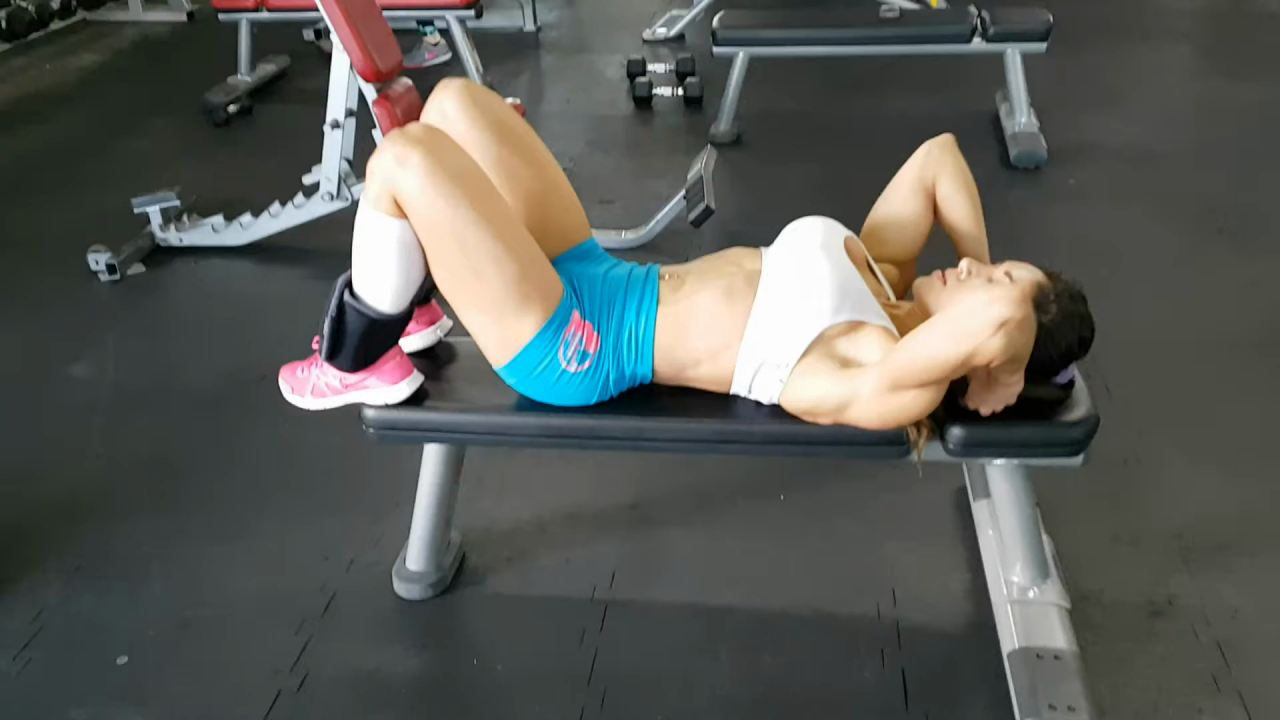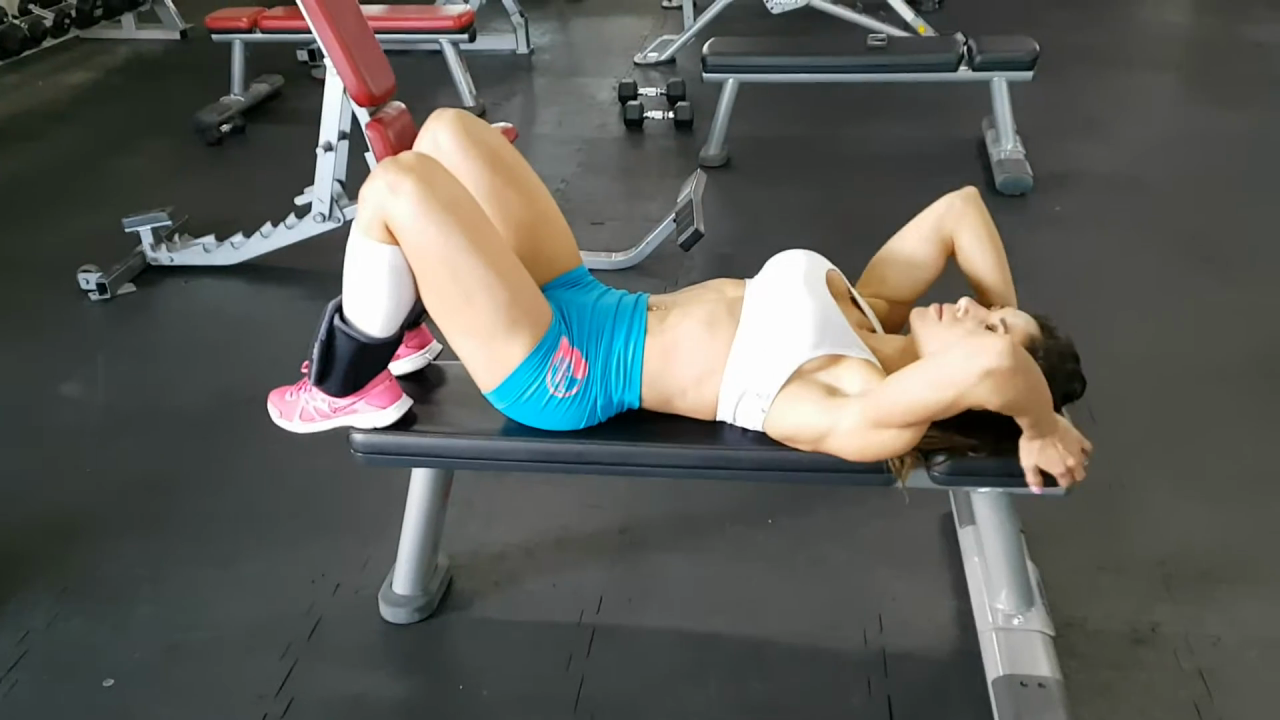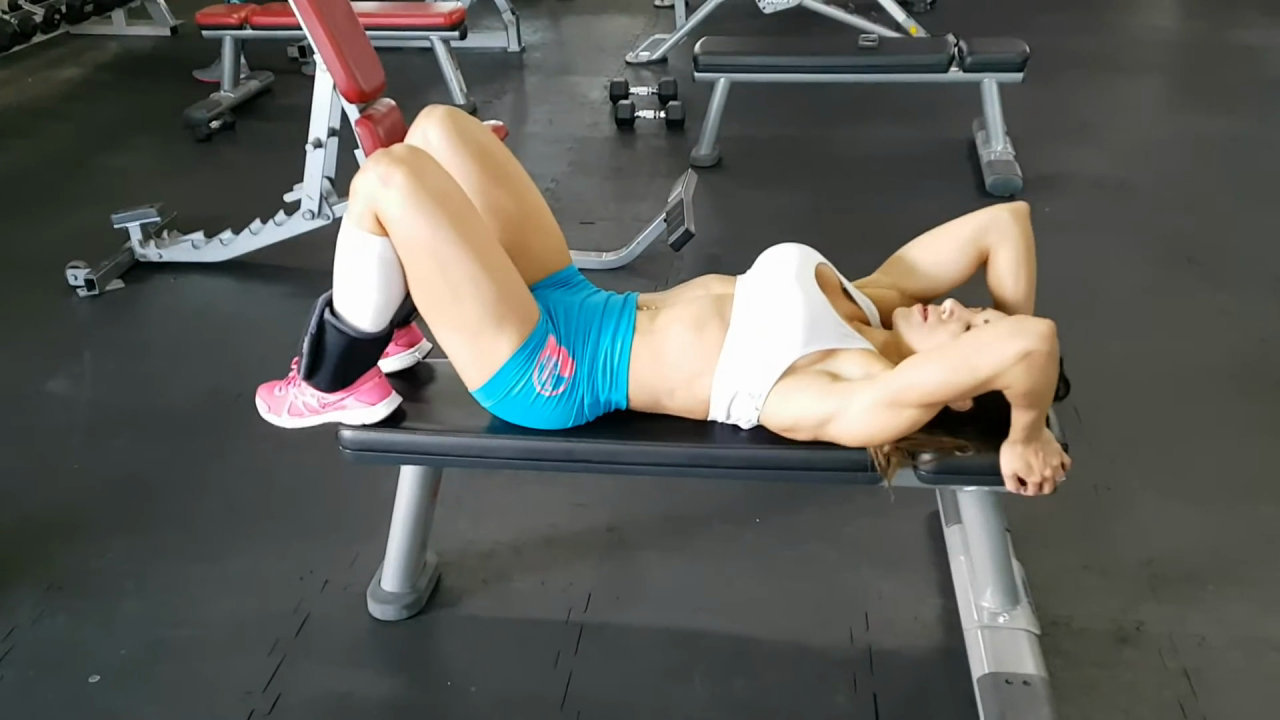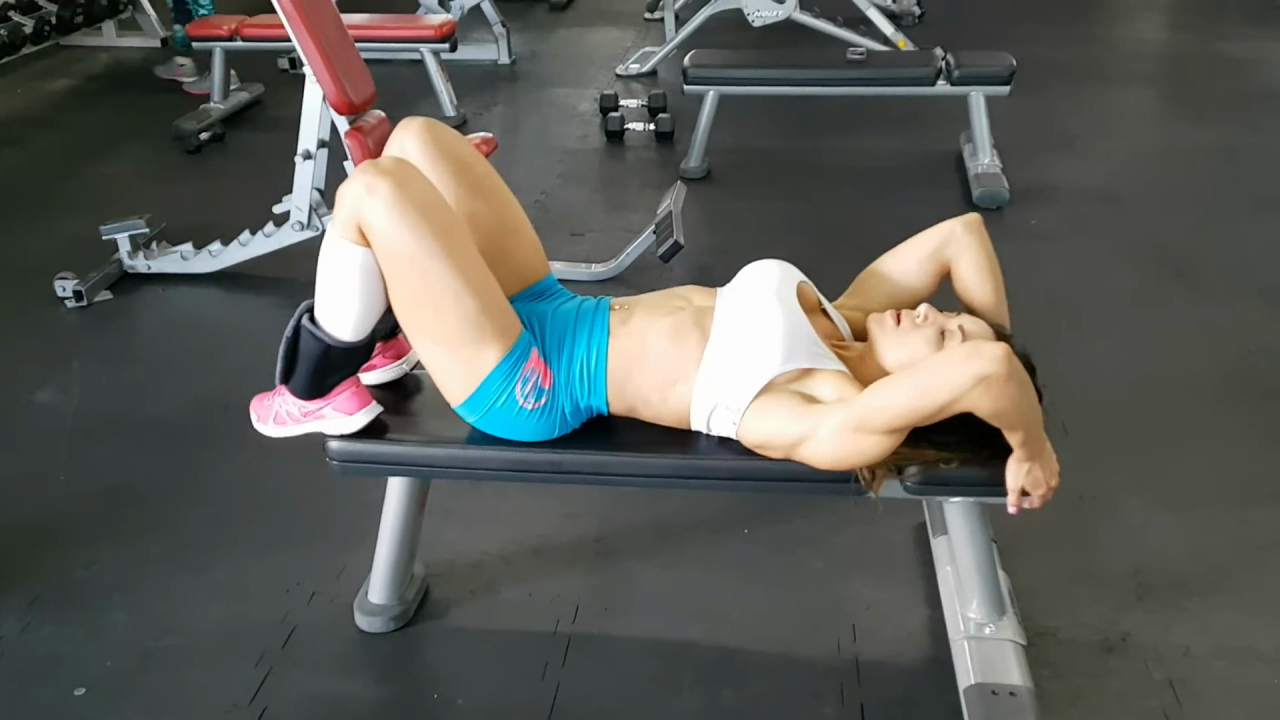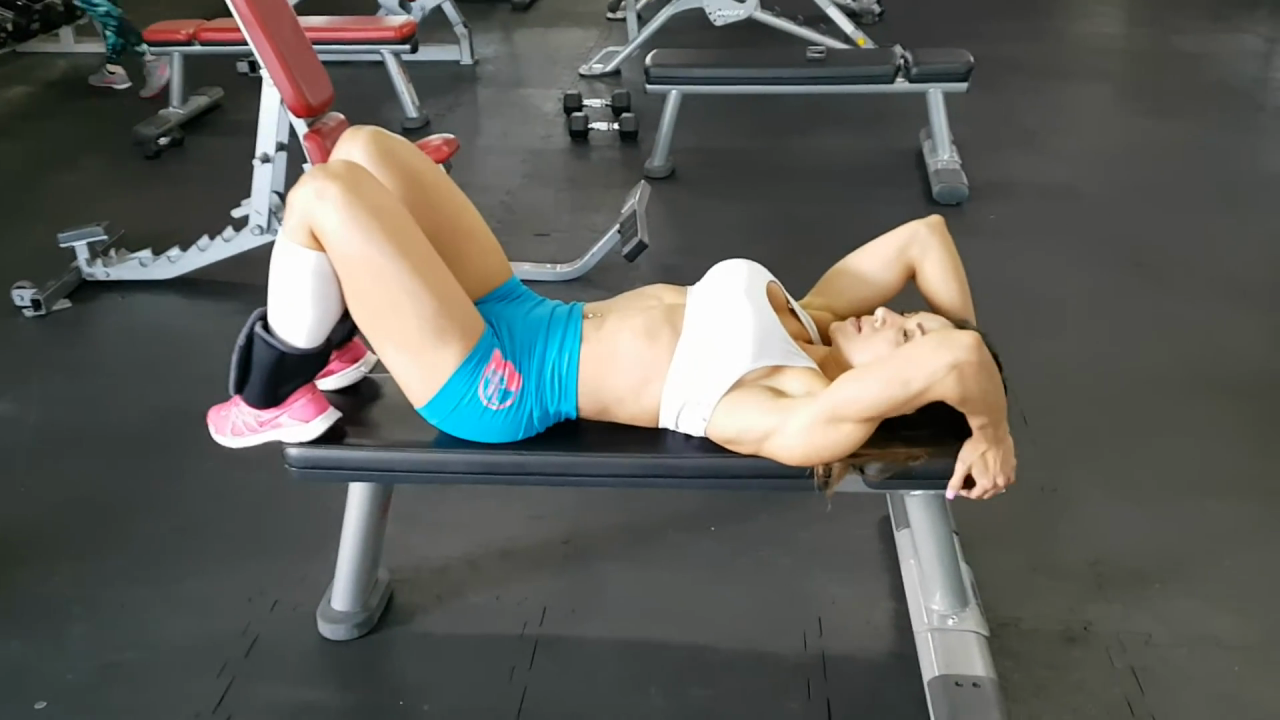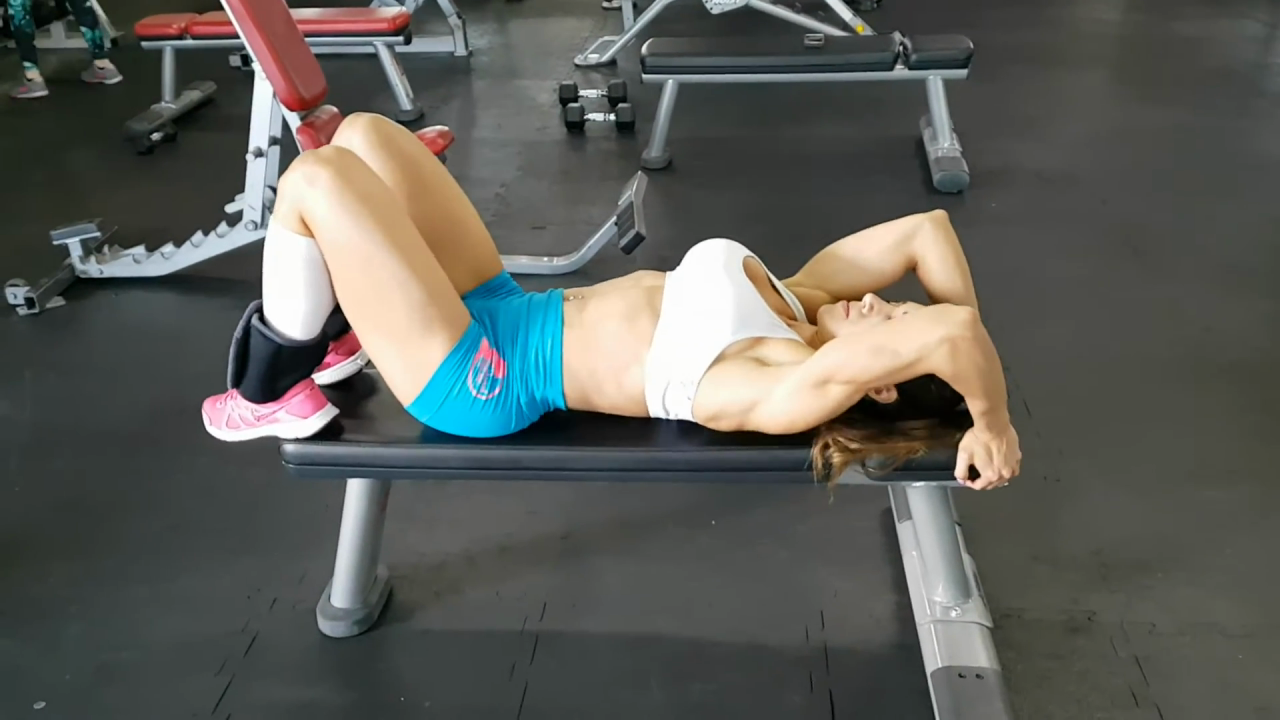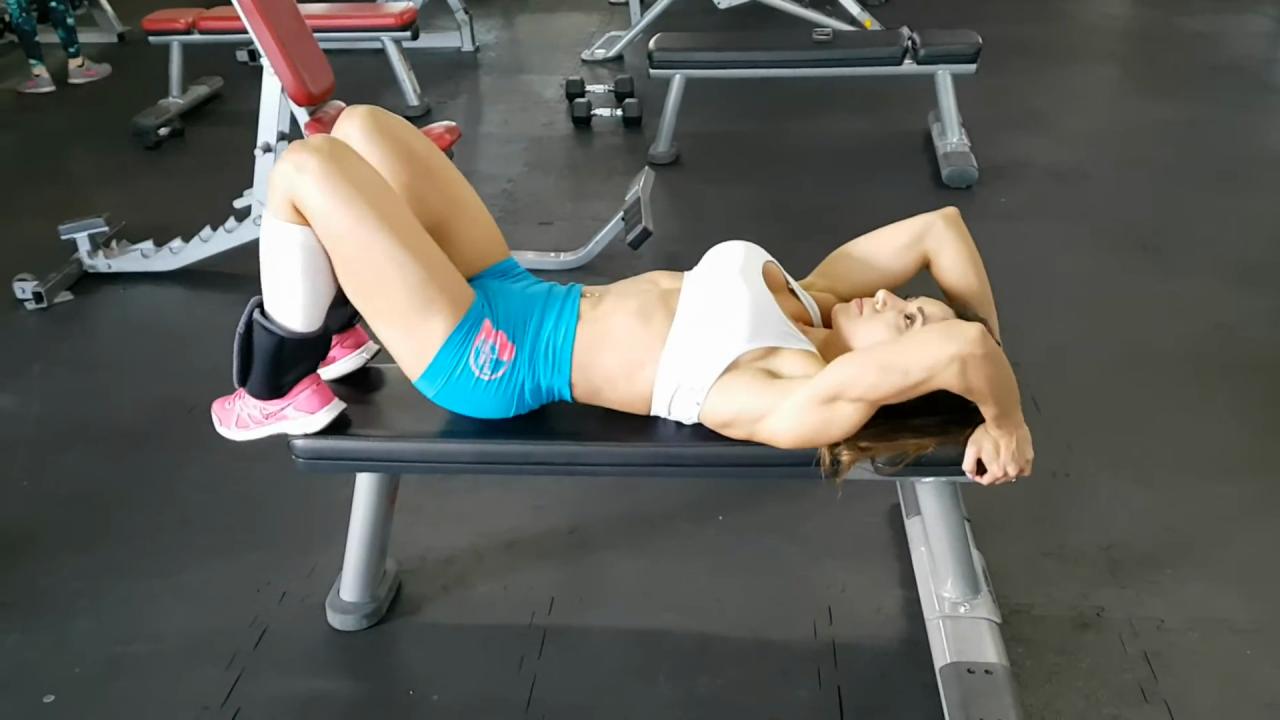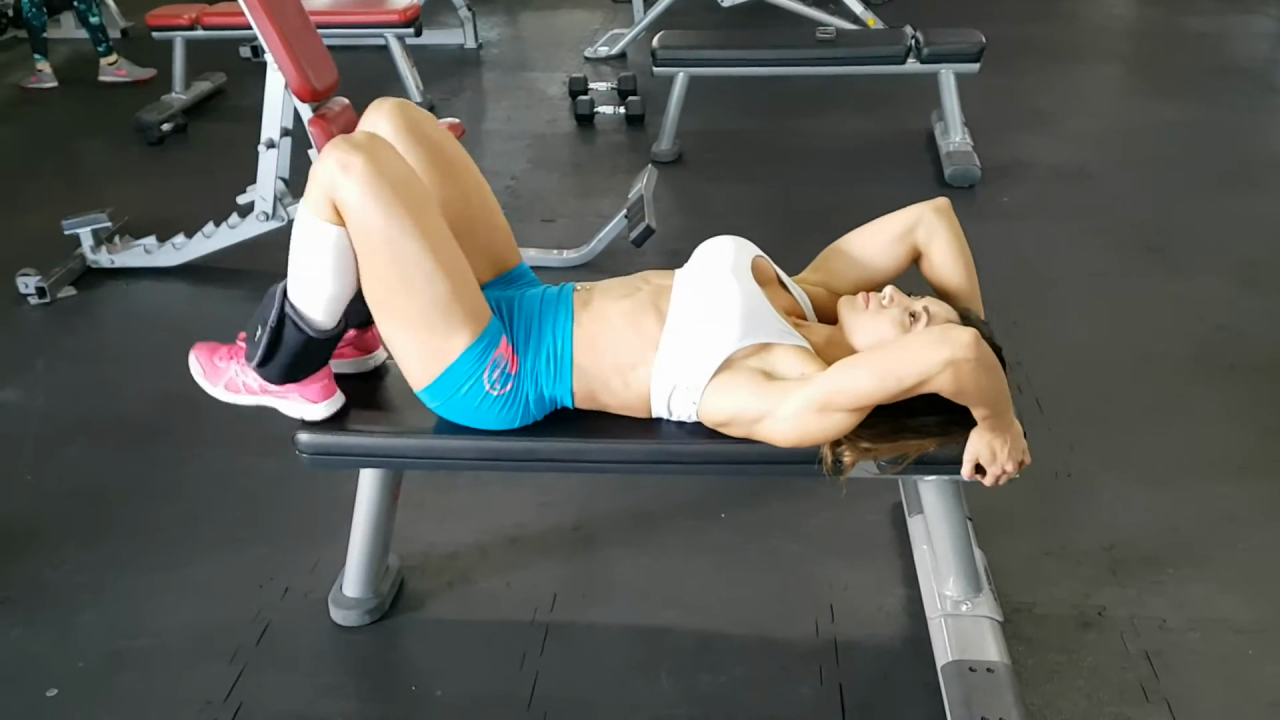
dt=0.5s
person 1, frame 1
left shoulder: (894, 387)
right shoulder: (884, 281)
left elbow: (998, 314)
right elbow: (938, 155)
left wrist: (1003, 372)
right wrist: (994, 276)
left hip: (570, 351)
right hip: (595, 286)
left knee: (403, 157)
right knee: (454, 99)
left ankle: (360, 365)
right ankle: (400, 303)
person 1, frame 2
left shoulder: (881, 417)
right shoulder: (875, 317)
left elbow: (993, 361)
right elbow: (958, 206)
left wrist: (1044, 428)
right wrist: (1014, 320)
left hip: (558, 377)
right hip: (586, 308)
left knee: (397, 183)
right knee: (448, 129)
left ankle: (350, 389)
right ankle: (400, 329)
person 1, frame 3
left shoulder: (880, 400)
right shoulder: (874, 308)
left elbow: (1034, 341)
right elbow: (1006, 218)
left wrist: (1026, 432)
right wrist: (1013, 328)
left hip: (545, 377)
right hip: (571, 311)
left knee: (387, 176)
right knee: (435, 126)
left ankle: (340, 384)
right ankle: (388, 327)
person 1, frame 4
left shoulder: (846, 423)
right shoulder: (849, 326)
left elbow: (985, 369)
right elbow: (962, 231)
left wrist: (1029, 447)
right wrist: (1001, 340)
left hip: (521, 388)
right hip: (552, 317)
left knee: (371, 187)
right knee: (415, 136)
left ankle: (322, 389)
right ankle: (376, 336)
person 1, frame 5
left shoulder: (817, 419)
right shoulder: (810, 325)
left elbow: (959, 359)
right elbow: (925, 232)
left wrist: (988, 431)
right wrist: (965, 338)
left hip: (493, 388)
right hip: (517, 321)
left knee: (324, 193)
right knee: (361, 149)
left ankle: (277, 397)
right ankle: (333, 341)
person 1, frame 6
left shoulder: (802, 389)
right shoulder: (800, 306)
left elbow: (953, 332)
right elbow: (928, 227)
left wrist: (990, 419)
right wrist: (971, 334)
left hip: (476, 383)
right hip: (502, 313)
left knee: (314, 179)
right knee: (362, 133)
left ankle: (275, 390)
right ankle: (327, 330)
person 1, frame 7
left shoulder: (815, 403)
right shoulder: (811, 308)
left elbow: (963, 350)
right elbow: (939, 225)
left wrist: (1003, 418)
right wrist: (992, 344)
left hip: (486, 361)
right hip: (513, 304)
left knee: (303, 168)
right knee: (358, 126)
left ankle: (280, 388)
right ankle: (335, 325)
person 1, frame 8
left shoulder: (811, 401)
right shoulder: (808, 305)
left elbow: (957, 351)
right elbow: (929, 217)
left wrist: (998, 421)
right wrist: (978, 331)
left hip: (491, 375)
right hip: (519, 304)
left knee: (349, 163)
right knee: (389, 121)
left ankle: (288, 366)
right ankle: (346, 321)
